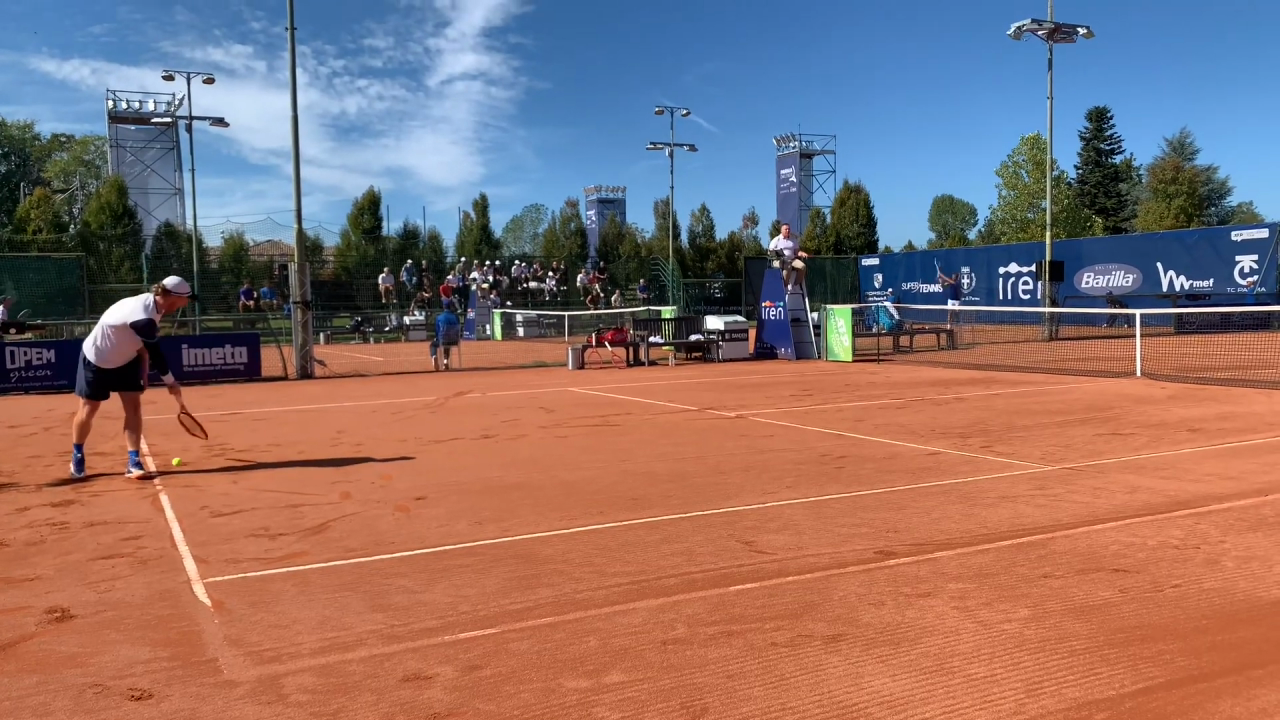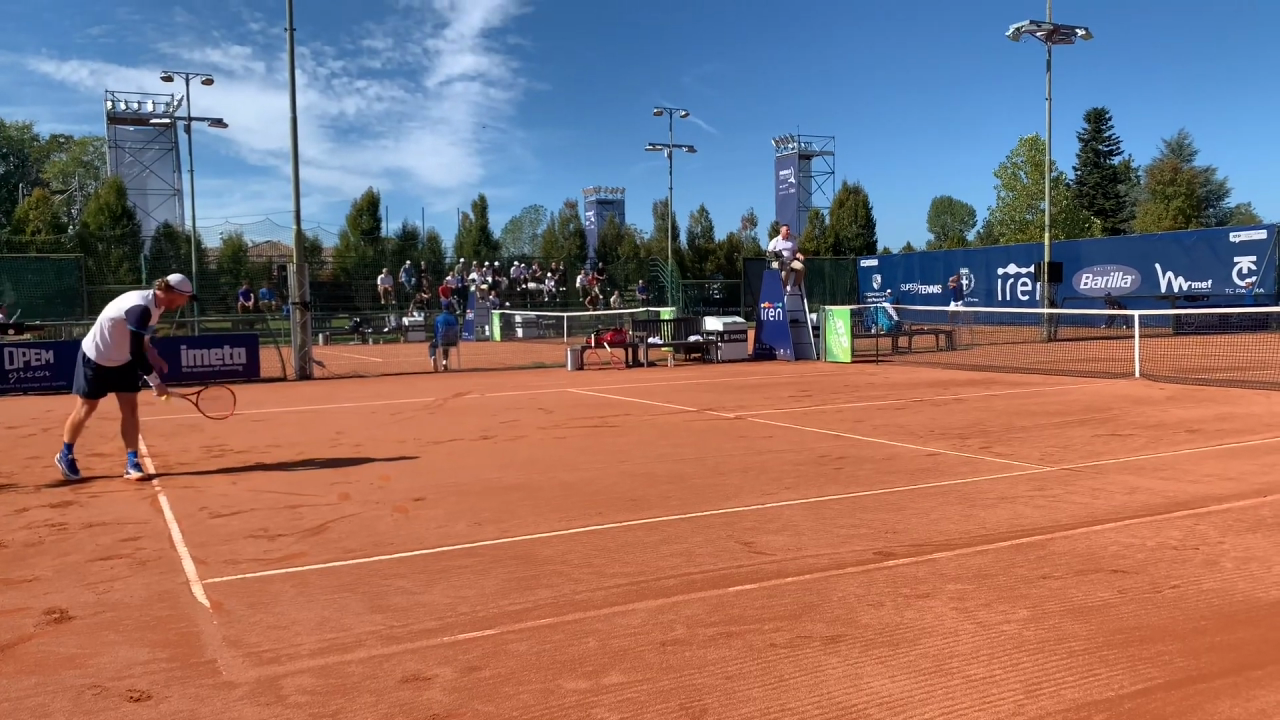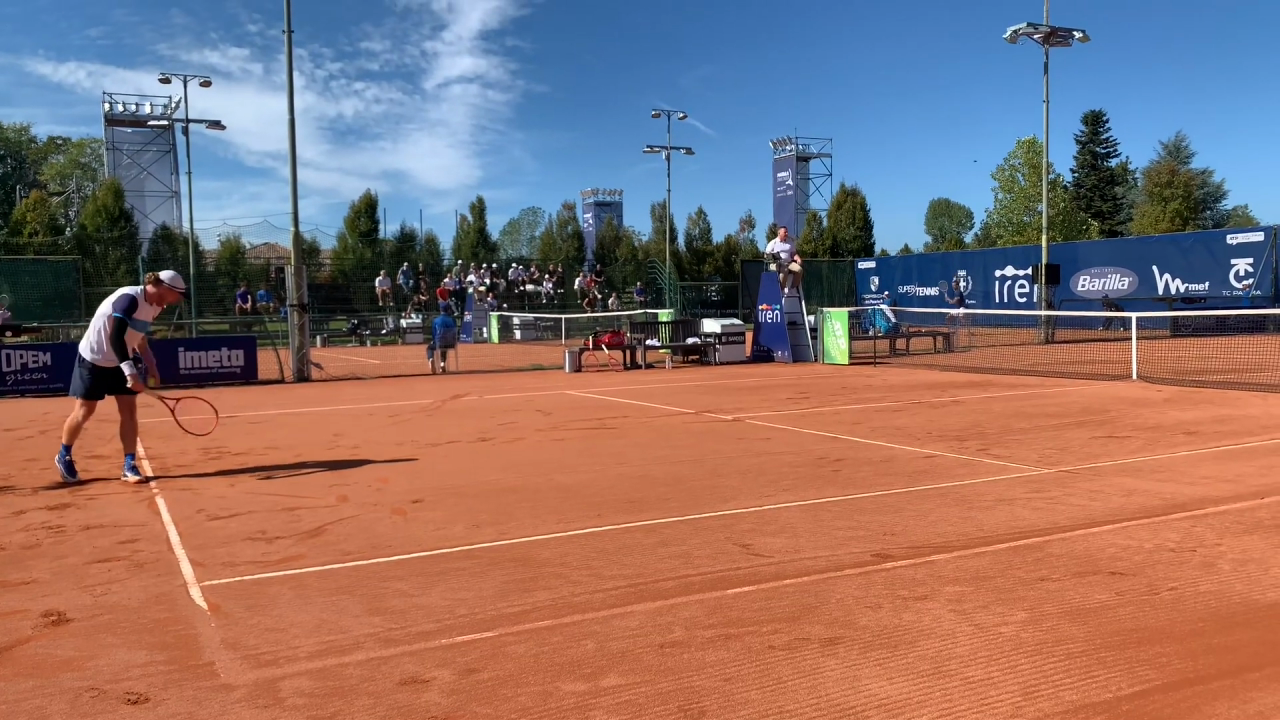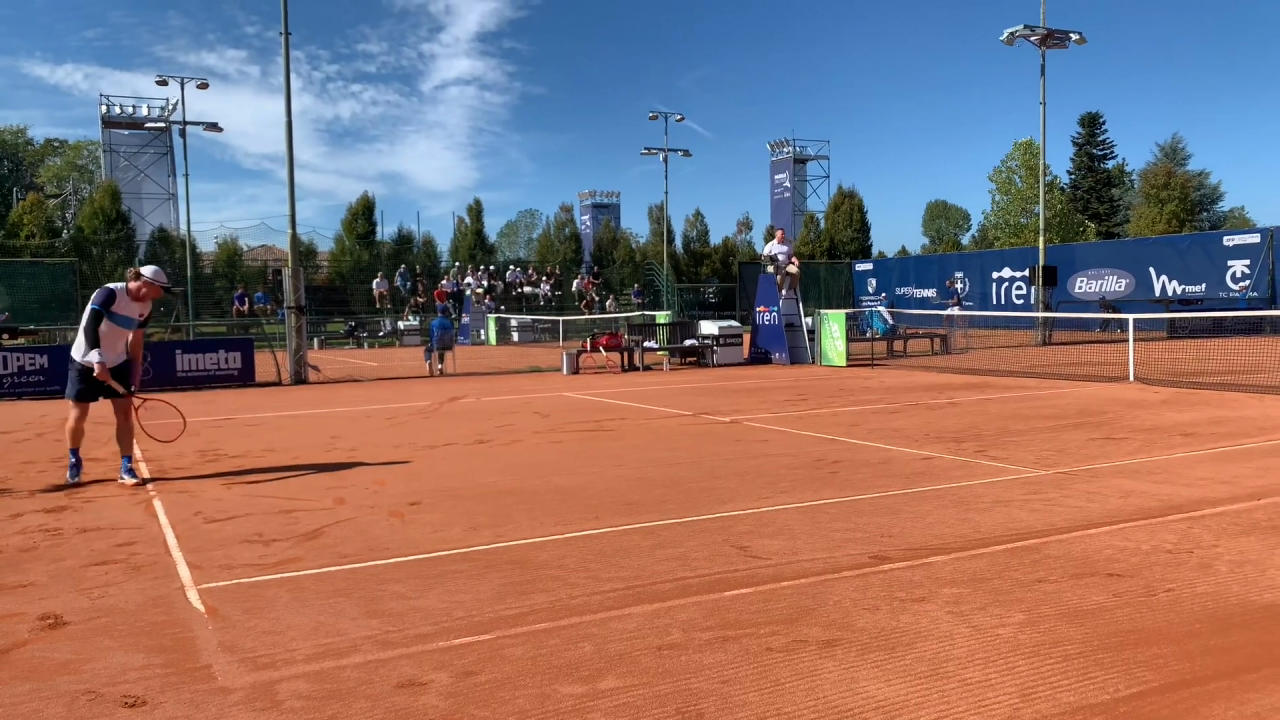
dt=0.2s
person 1, frame 1
left shoulder: (157, 306)
right shoulder: (144, 317)
right elbow: (155, 353)
left wrist: (143, 372)
right wrist: (170, 382)
left hip: (126, 360)
right hip: (96, 359)
left knee: (133, 407)
right knee: (87, 411)
left ankle: (133, 462)
right ankle: (77, 456)
person 1, frame 2
left shoulder: (156, 304)
right shoulder: (141, 307)
right elbow: (137, 349)
left wrist: (153, 357)
right wrist: (155, 382)
left hip: (124, 360)
right hip: (95, 358)
left knee: (130, 408)
right knee: (85, 410)
left ankle: (132, 463)
right ankle: (65, 456)
person 1, frame 3
left shoulder: (154, 306)
right shoulder: (129, 298)
right elbow: (115, 338)
left wrist: (150, 363)
right wrist: (131, 372)
left hip: (120, 362)
right hip: (92, 360)
left knee: (129, 410)
right knee: (83, 412)
left ankle: (130, 466)
right ankle: (64, 456)
person 1, frame 4
left shoulder: (145, 306)
right shoulder: (109, 293)
right elbow: (90, 327)
left wrist: (135, 373)
right wrist: (97, 361)
left hip: (116, 363)
right hip: (85, 362)
left knee: (125, 412)
right knee: (77, 415)
left ankle: (126, 468)
right ankle: (74, 460)
